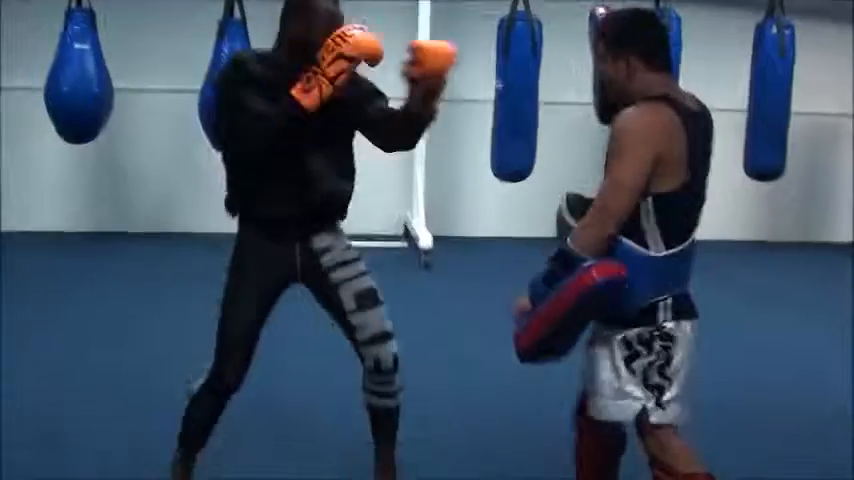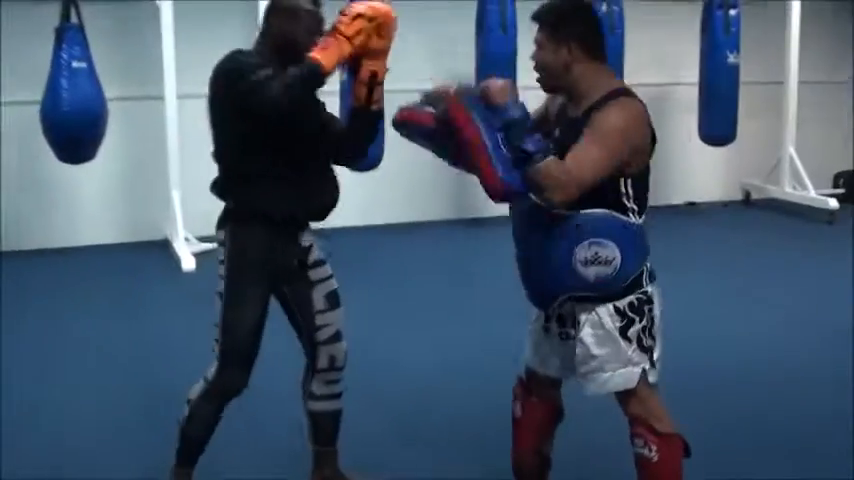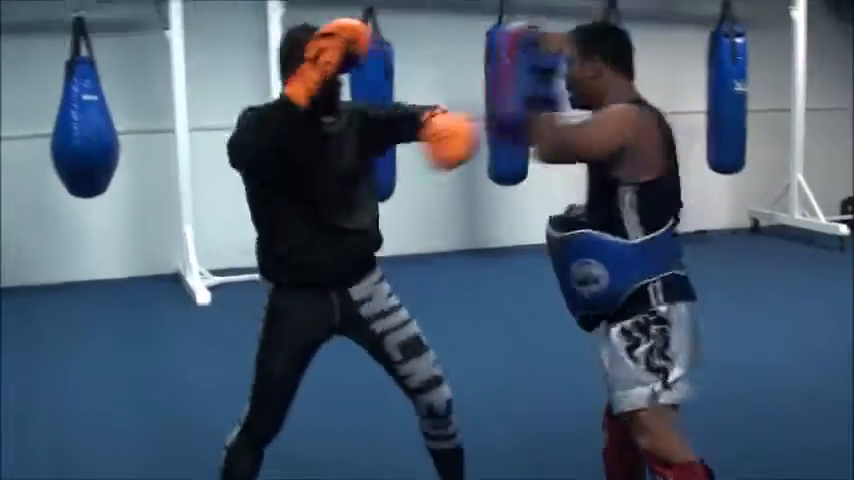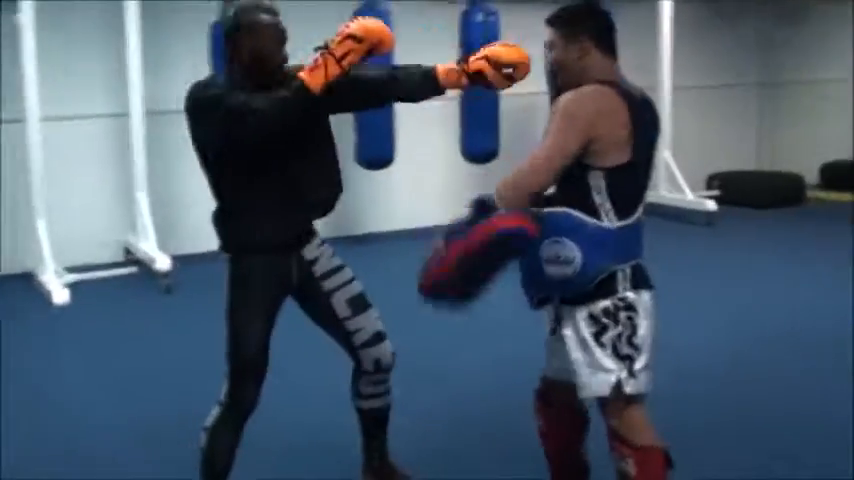
dt=0.7s
person 1, frame 1
left shoulder: (344, 81)
right shoulder: (243, 73)
left elbow: (394, 130)
right elbow: (253, 138)
left wrist: (426, 90)
right wrist: (319, 82)
left hip: (321, 239)
right hip: (264, 241)
left knee: (382, 357)
right knee: (227, 370)
person 1, frame 2
left shoulder: (293, 81)
right shoulder: (238, 71)
left elbow: (348, 149)
right elbow: (279, 101)
left wrist: (370, 82)
right wrist: (340, 44)
left hip: (296, 236)
right hip: (250, 235)
left knee: (328, 355)
right knee: (230, 371)
person 1, frame 3
left shoulder: (354, 119)
right shoulder: (261, 126)
left elbow: (421, 116)
right elbow: (248, 156)
left wrist: (444, 122)
right wrist: (309, 76)
left hip: (362, 285)
right hip: (297, 297)
left knee: (434, 398)
right knee: (261, 422)
person 1, frame 4
left shoulder: (295, 84)
right shoulder: (208, 100)
left elbow: (381, 84)
right elbow: (268, 121)
left wrist: (464, 73)
right wrist: (329, 64)
left hip: (305, 247)
right hip: (254, 260)
left knee: (375, 354)
right knee: (243, 390)
person 2, frame 1
left shoulder: (641, 121)
right shoulder: (689, 109)
left elbow: (602, 224)
left wrist: (540, 289)
left hip: (645, 313)
right hip: (635, 303)
left knee: (660, 437)
right knee: (595, 414)
person 2, frame 2
left shoulder: (621, 116)
right shoulder: (561, 105)
left elbow: (558, 187)
right elbow: (496, 149)
left wrist: (510, 117)
right wrist: (456, 109)
left hip: (613, 291)
right hip: (562, 283)
left knee: (638, 401)
right knee: (535, 385)
person 2, frame 3
left shoulder: (625, 118)
right shoulder: (626, 120)
left elbow: (553, 145)
right wrist: (586, 216)
left hip: (645, 302)
right hip: (633, 302)
left knee: (649, 429)
right knee: (623, 419)
person 2, frame 4
left shoulder: (585, 102)
right shoulder: (636, 103)
left elbow: (534, 177)
left wrist: (466, 234)
left hip: (606, 286)
right hip: (582, 280)
left knee: (621, 409)
right knee: (556, 392)
